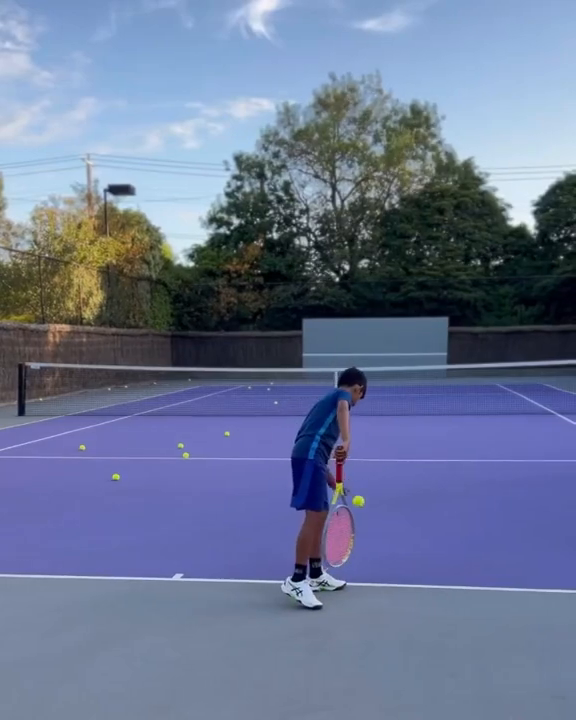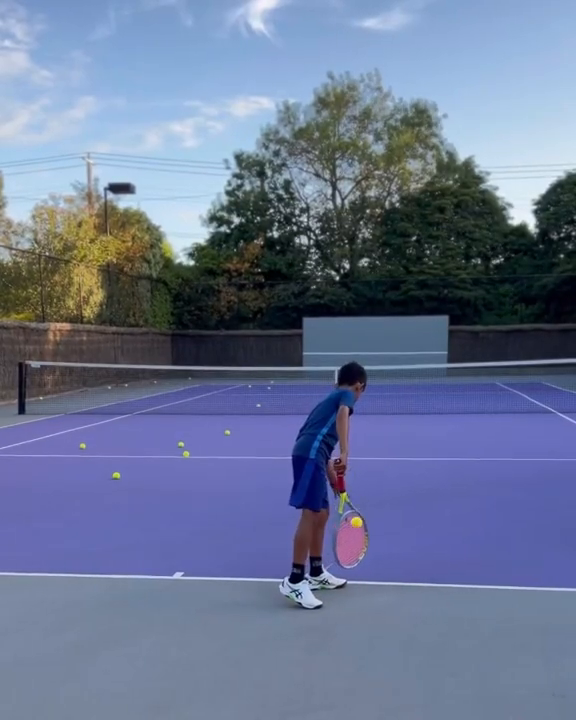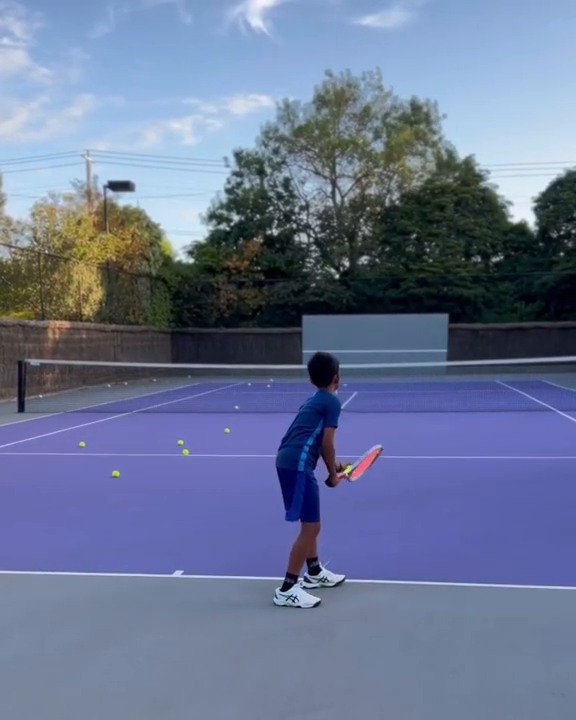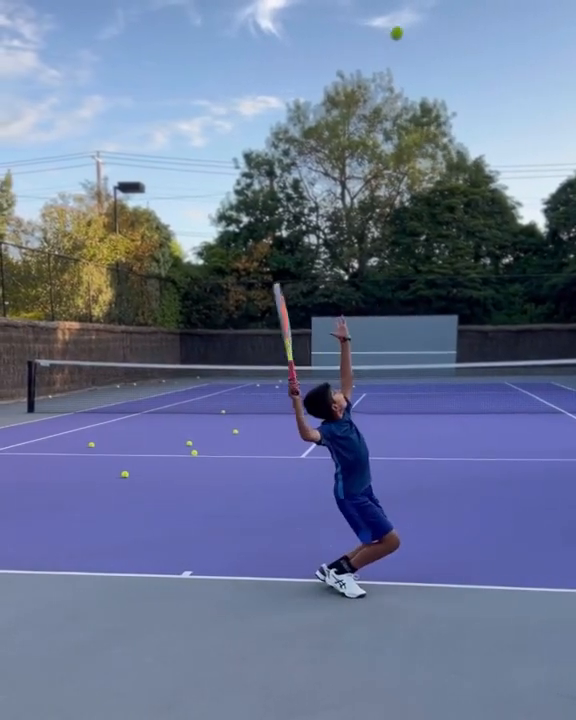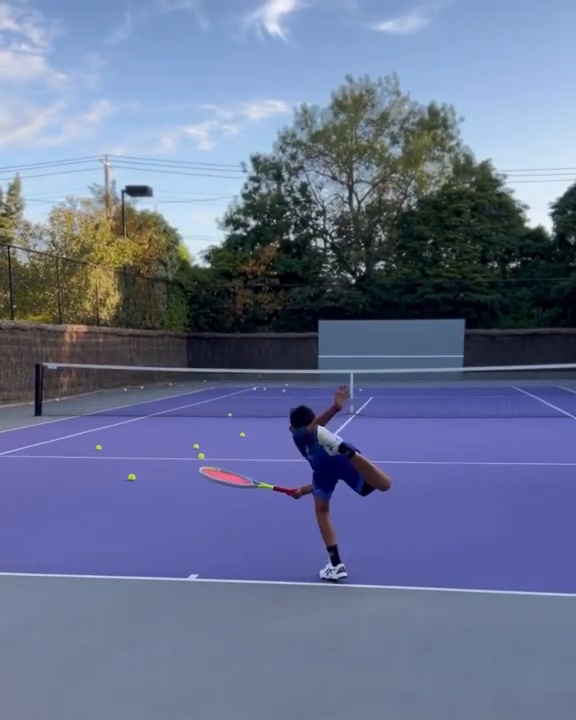
dt=1s
person 1, frame 1
left shoulder: (330, 399)
right shoulder: (343, 395)
right elbow: (343, 409)
left wrist: (330, 478)
right wrist: (346, 441)
left hip: (310, 457)
right hip: (309, 456)
left knee: (321, 515)
right knee: (313, 516)
left ankle: (315, 575)
right ankle: (296, 580)
person 1, frame 2
left shoulder: (332, 398)
right shoulder: (347, 395)
right elbow: (342, 415)
left wrist: (333, 479)
right wrist: (344, 453)
left hip: (310, 455)
right hip: (310, 455)
left knee: (321, 514)
right knee: (310, 515)
left ankle: (316, 573)
right ankle: (294, 581)
person 1, frame 3
left shoulder: (314, 401)
right shoulder: (332, 402)
right elbow: (327, 444)
left wrist: (332, 465)
right wrist: (333, 473)
left hip: (287, 461)
right hip: (298, 465)
left knee: (310, 521)
right knee: (311, 525)
left ankle: (314, 572)
right ankle: (287, 589)
person 1, frame 4
left shoulder: (344, 416)
right shoulder: (330, 430)
left elbow: (347, 376)
right elbow: (306, 434)
left wrist: (344, 341)
right wrist: (296, 400)
left hip: (363, 491)
right hip: (351, 496)
left knee: (380, 540)
right knee: (390, 541)
left ankle: (333, 568)
right ankle: (340, 572)
person 1, frame 5
left shoulder: (300, 436)
right shoulder: (317, 437)
left elbow: (316, 425)
left wrist: (334, 408)
right wrist: (304, 490)
left hip: (324, 458)
right hip: (343, 458)
left knee: (322, 511)
right knee: (384, 484)
left ankle: (335, 564)
right ankle: (343, 450)
